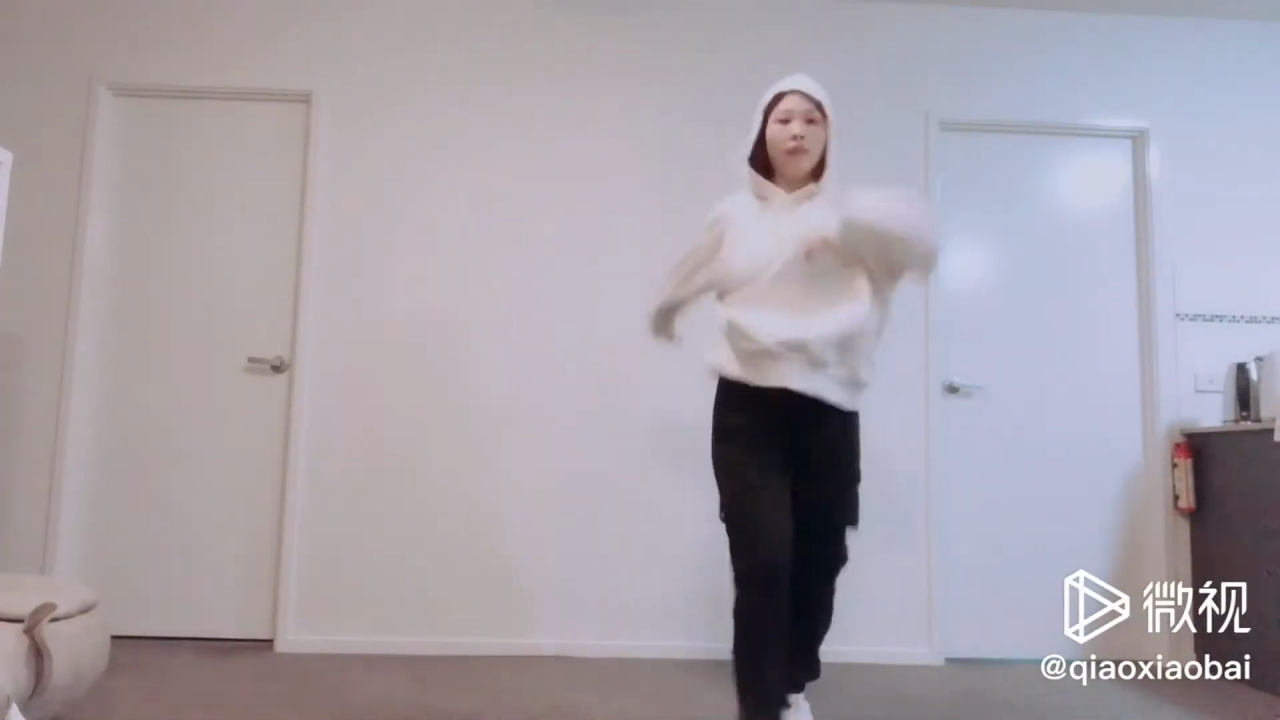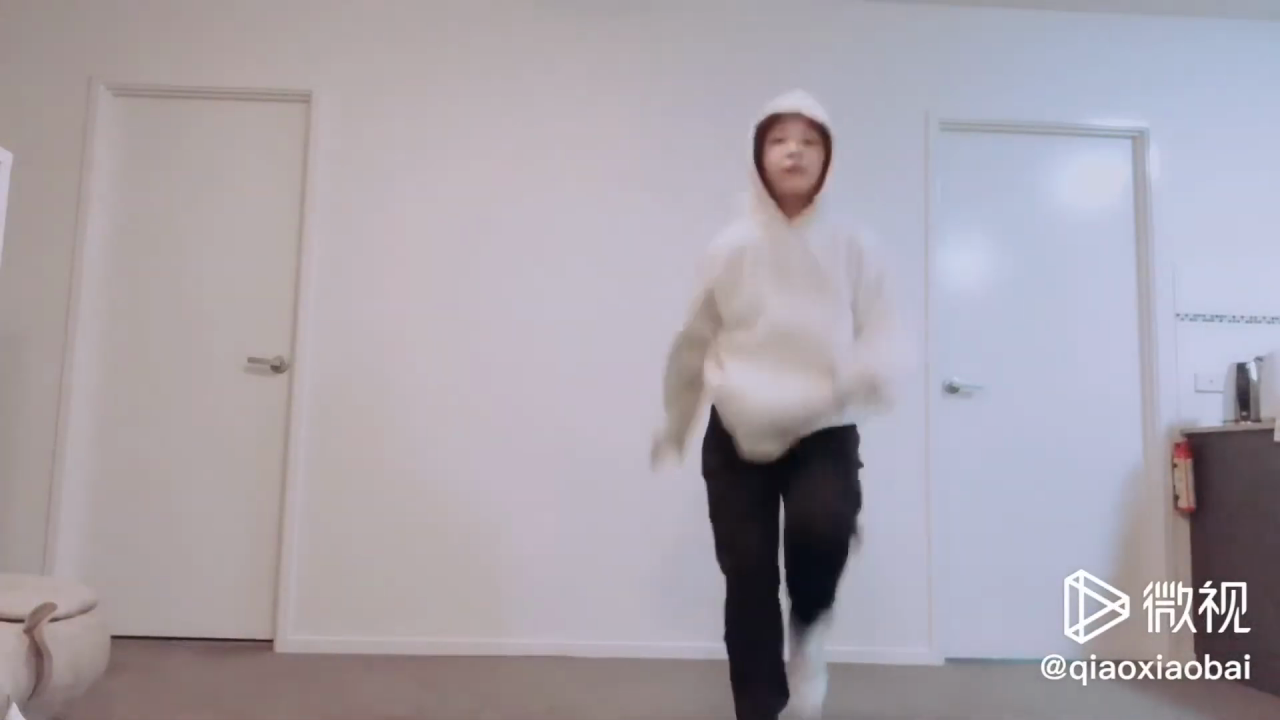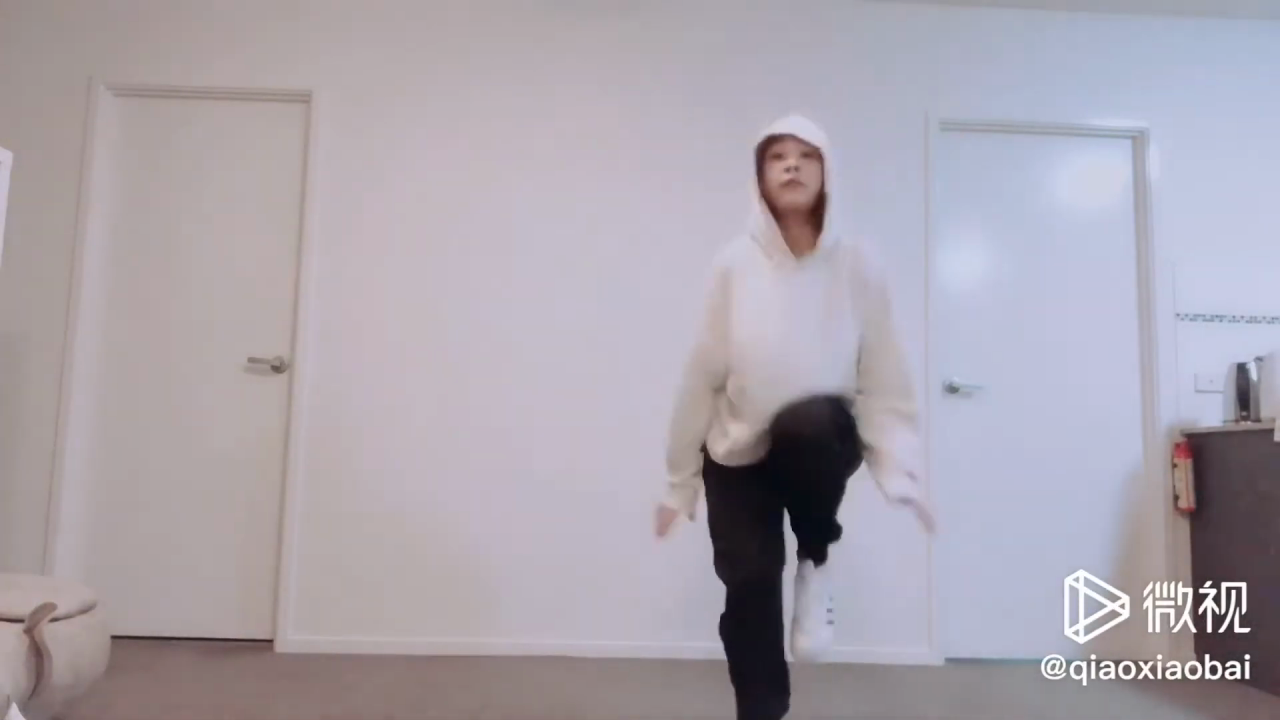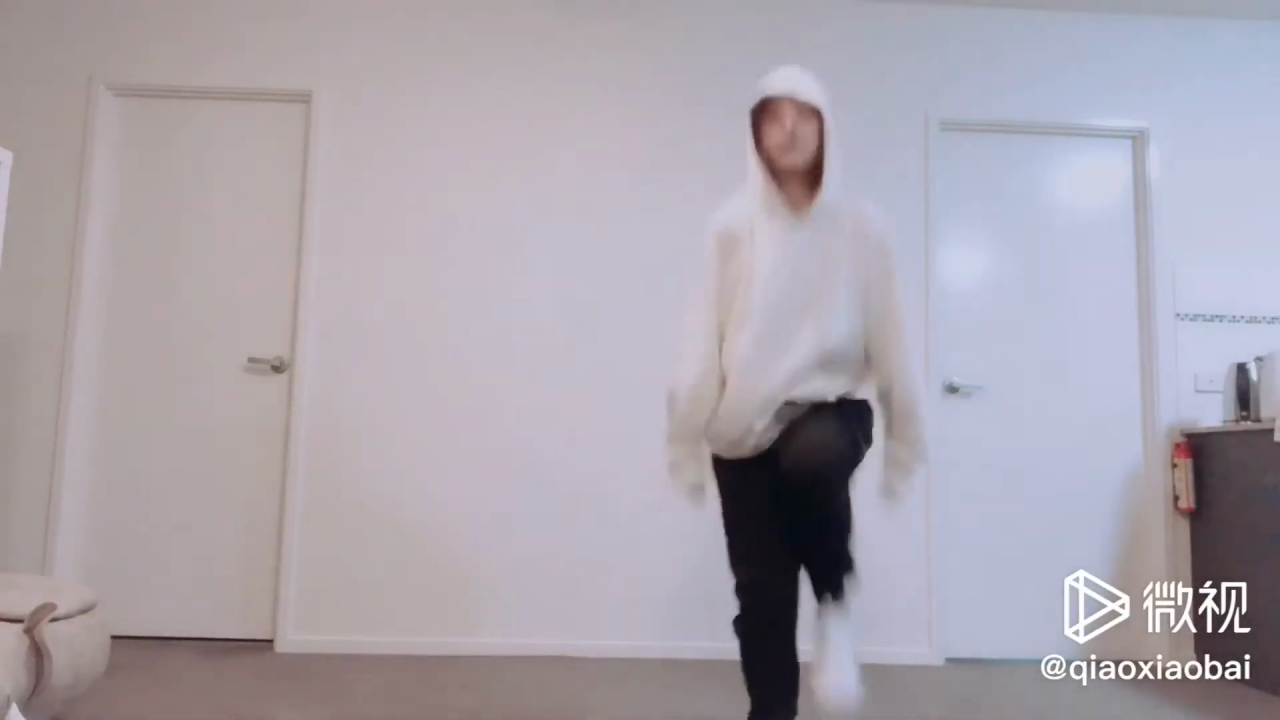
dt=0.1s
person 1, frame 1
left shoulder: (856, 219)
right shoulder: (734, 216)
left elbow: (920, 243)
right elbow: (686, 278)
left wrist: (846, 221)
right wrist: (662, 315)
left hip: (829, 406)
right hip: (749, 403)
left knee: (819, 560)
right knee: (763, 560)
person 1, frame 2
left shoulder: (852, 249)
right shoulder: (732, 246)
left elbow: (883, 345)
right elbow: (693, 343)
left wrist: (860, 371)
right wrist: (674, 424)
left hip: (822, 433)
right hip: (739, 435)
left knee: (827, 529)
right knee: (750, 579)
left ankle: (807, 634)
person 1, frame 3
left shoulder: (858, 268)
right shoulder: (735, 264)
left elbow: (886, 378)
right elbow: (703, 377)
left wrist: (901, 469)
right wrist: (679, 481)
left hip: (825, 435)
right hip: (742, 453)
left knee: (811, 425)
right knee: (750, 593)
left ankle: (815, 562)
person 1, frame 4
left shoulder: (859, 231)
right shoulder: (734, 228)
left elbow: (888, 343)
right elbow: (704, 341)
left wrist: (906, 442)
right wrist: (687, 445)
left hip: (831, 413)
right hip: (749, 432)
left knee: (811, 467)
right knee: (764, 592)
left ankle: (832, 601)
